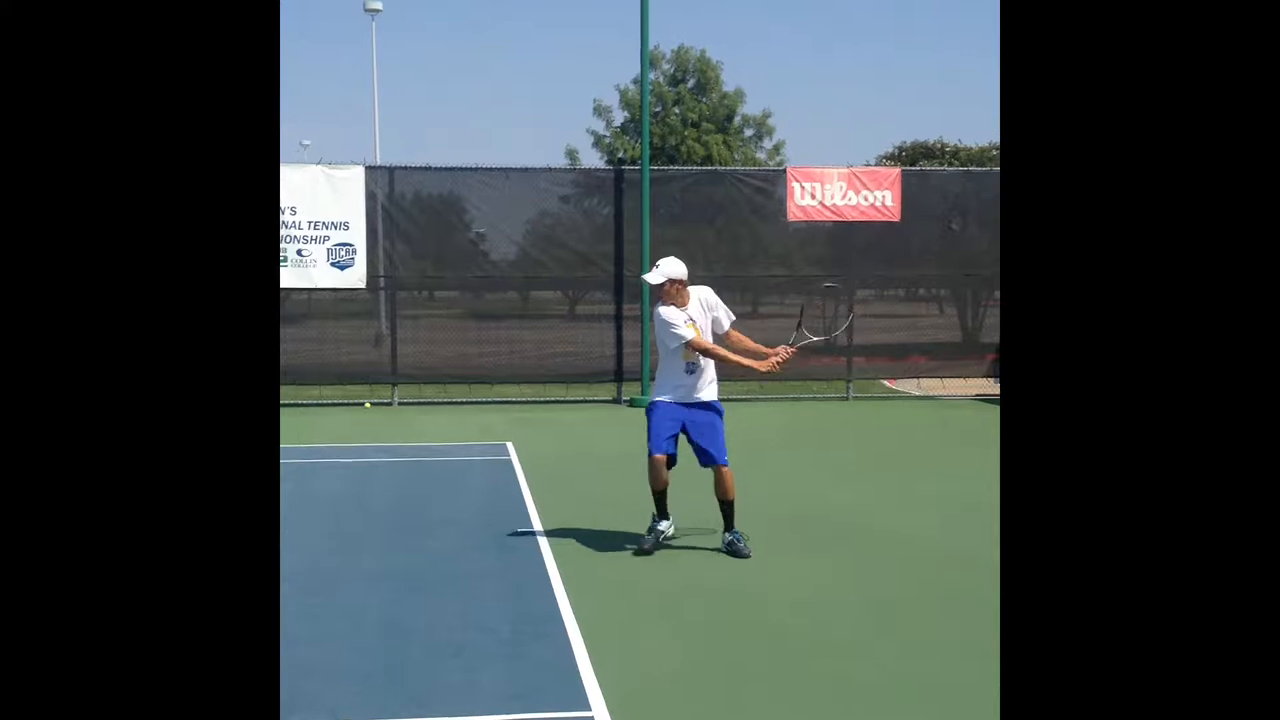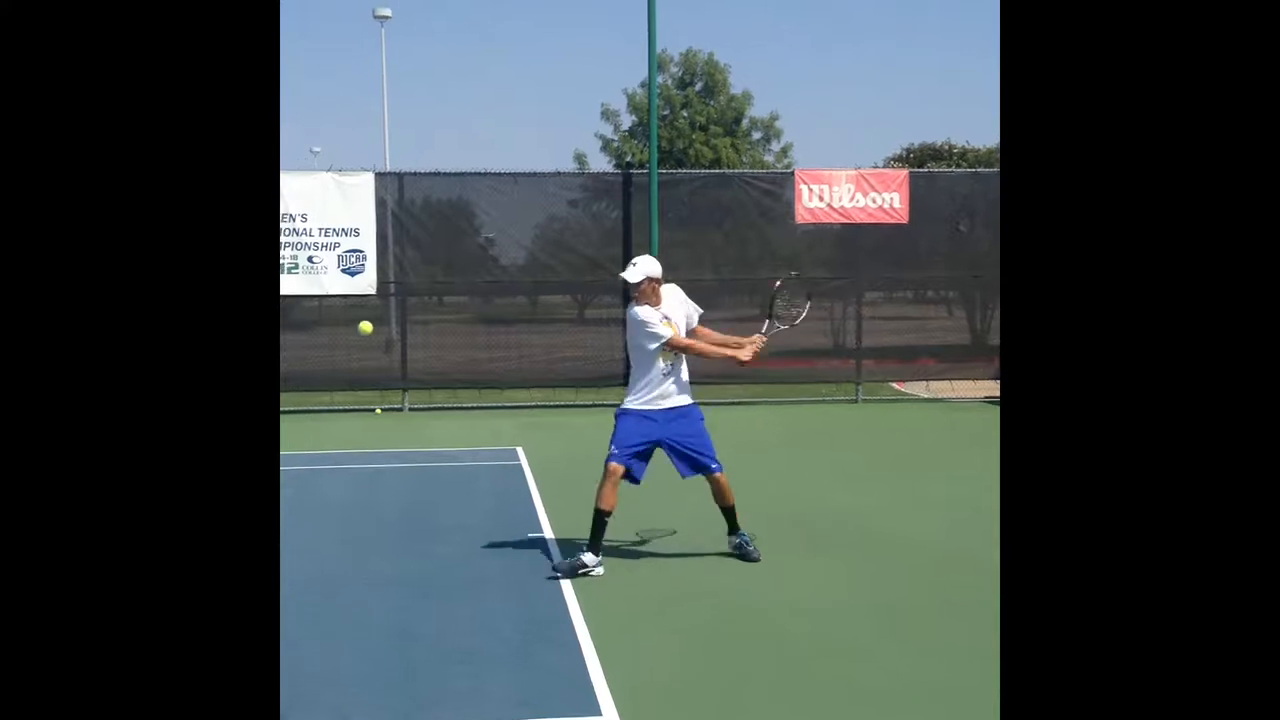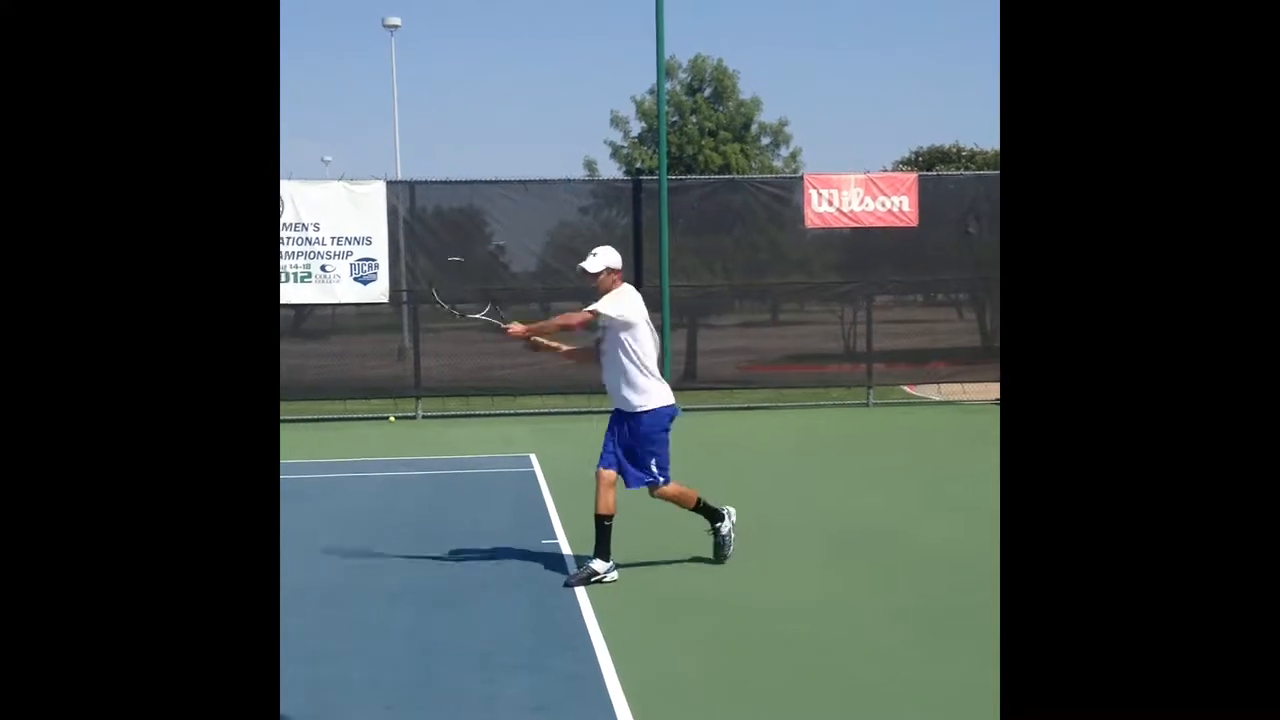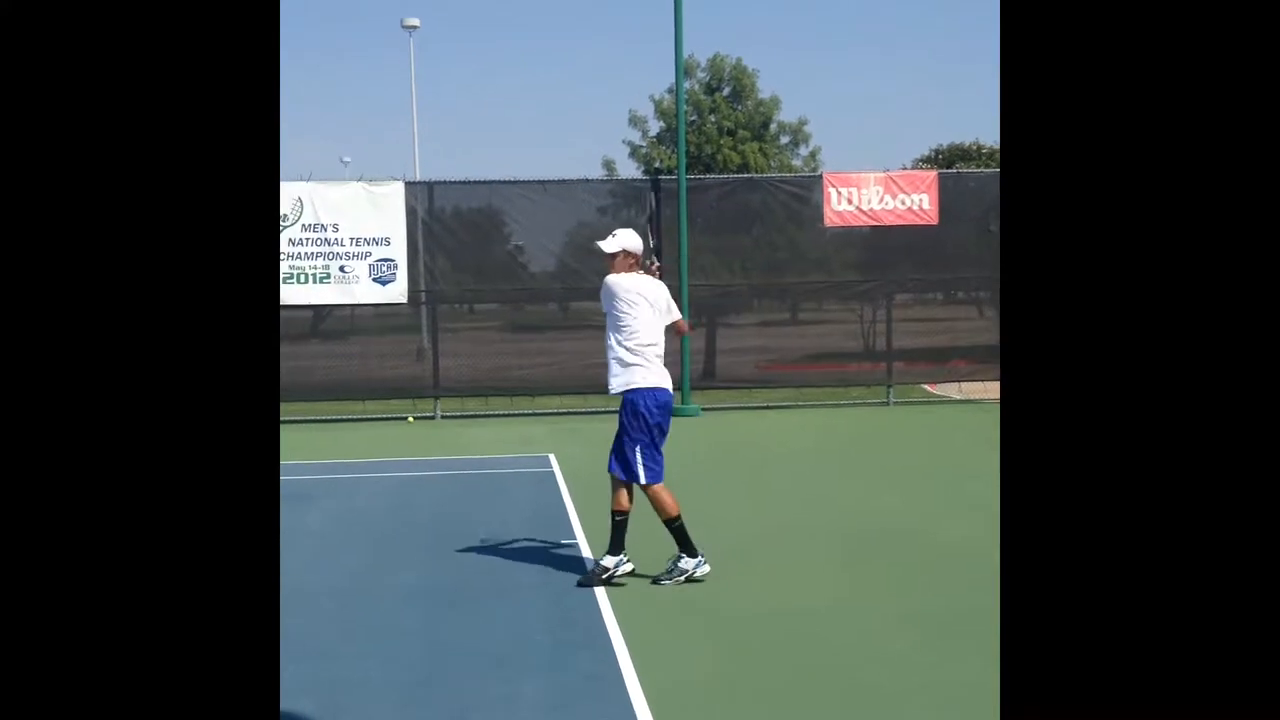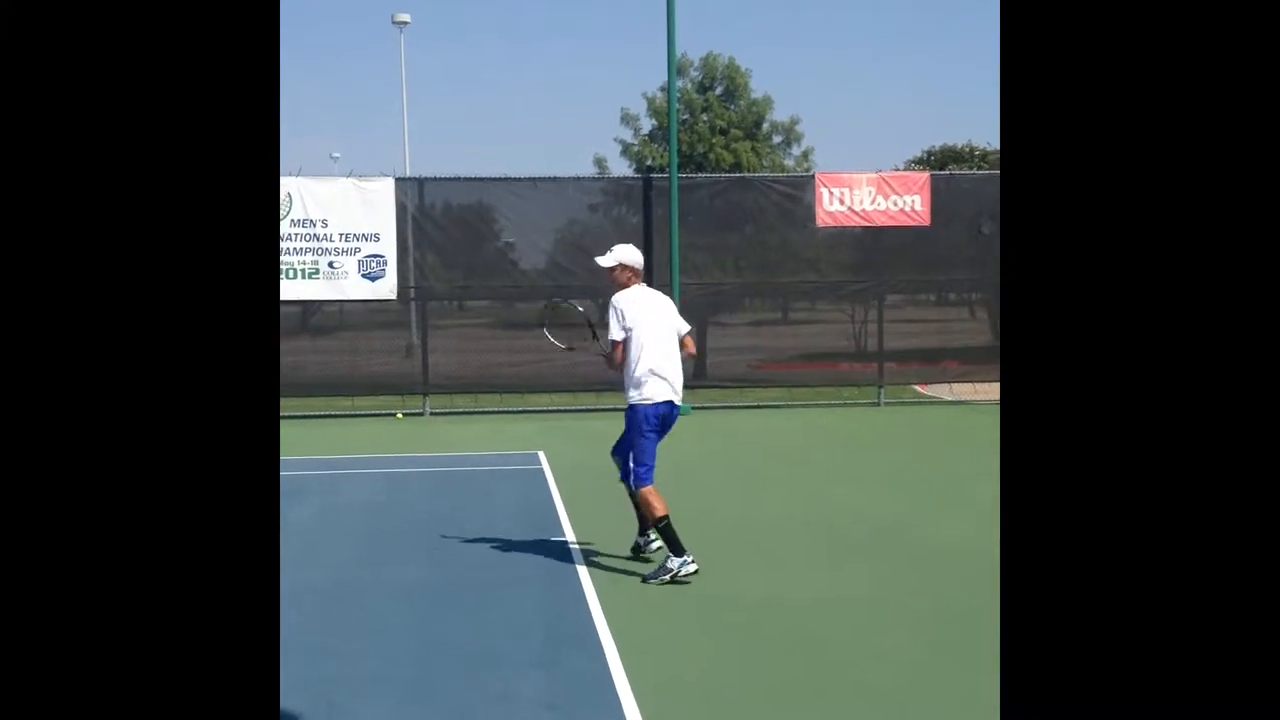
dt=0.3s
person 1, frame 1
left shoulder: (705, 296)
right shoulder: (664, 313)
left elbow: (729, 335)
right elbow: (706, 349)
left wrist: (768, 352)
right wrist: (754, 365)
left hip: (704, 400)
right hip: (668, 400)
left knee: (721, 465)
right knee: (658, 458)
left ankle: (730, 532)
right ankle: (661, 521)
person 1, frame 2
left shoulder: (674, 293)
right shoulder: (638, 314)
left elbow: (696, 332)
right elbow: (687, 346)
left wrist: (742, 342)
right wrist: (735, 355)
left hip: (680, 407)
right hip: (638, 410)
left knee: (715, 473)
right knee: (612, 471)
left ankle: (737, 536)
right ankle: (592, 554)
person 1, frame 3
left shoulder: (623, 297)
right shoulder: (610, 303)
left elbow: (576, 320)
right elbow: (599, 354)
left wrist: (528, 330)
right wrist: (549, 346)
left hip: (650, 408)
right hip: (627, 409)
left knee: (658, 486)
right knee: (606, 477)
left ankle: (719, 518)
right ankle: (603, 561)
person 1, frame 4
left shoulder: (613, 284)
right shoulder: (658, 287)
right elbow: (681, 326)
left hip: (640, 390)
right hip: (660, 391)
left knee: (649, 479)
right knee: (622, 473)
left ankle: (691, 557)
right ankle: (615, 558)
person 1, frame 5
left shoulder: (620, 300)
right shoulder: (663, 301)
left elbow: (617, 359)
right elbow: (689, 348)
left wrist: (610, 363)
left hip: (646, 400)
right hip: (670, 399)
left knee: (641, 481)
right knee: (623, 457)
left ankle: (680, 557)
right ankle: (647, 534)
